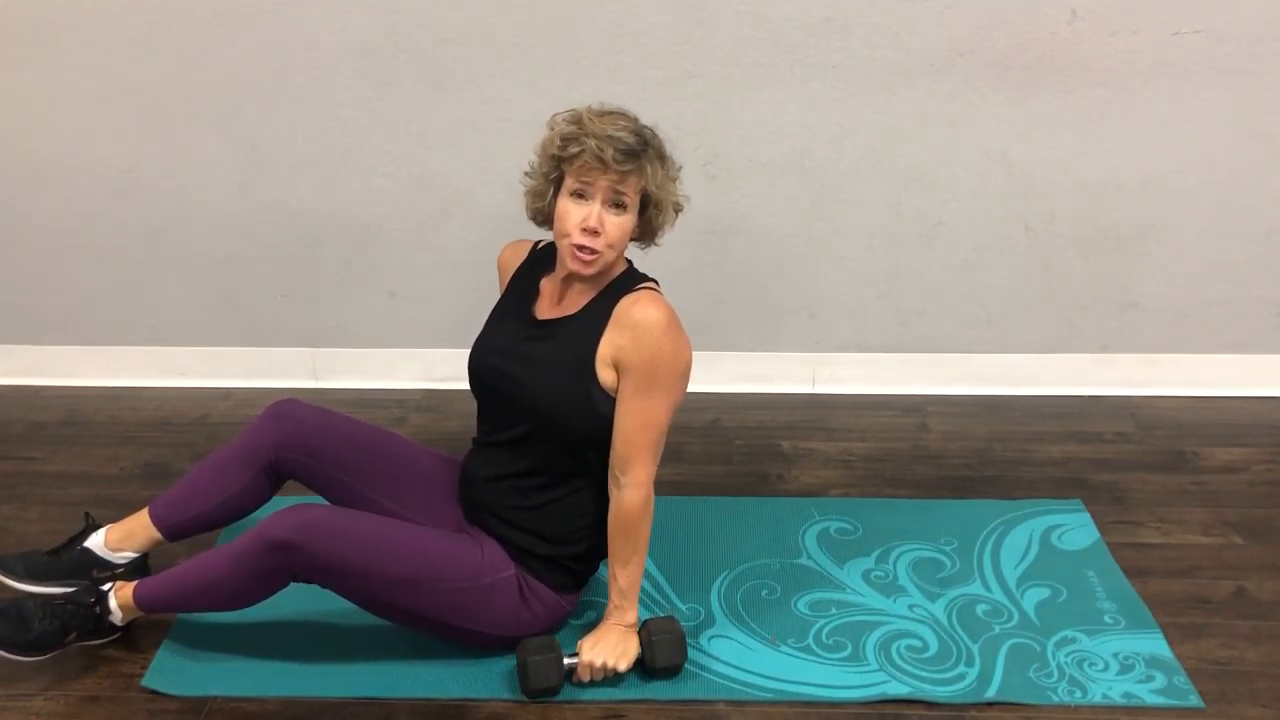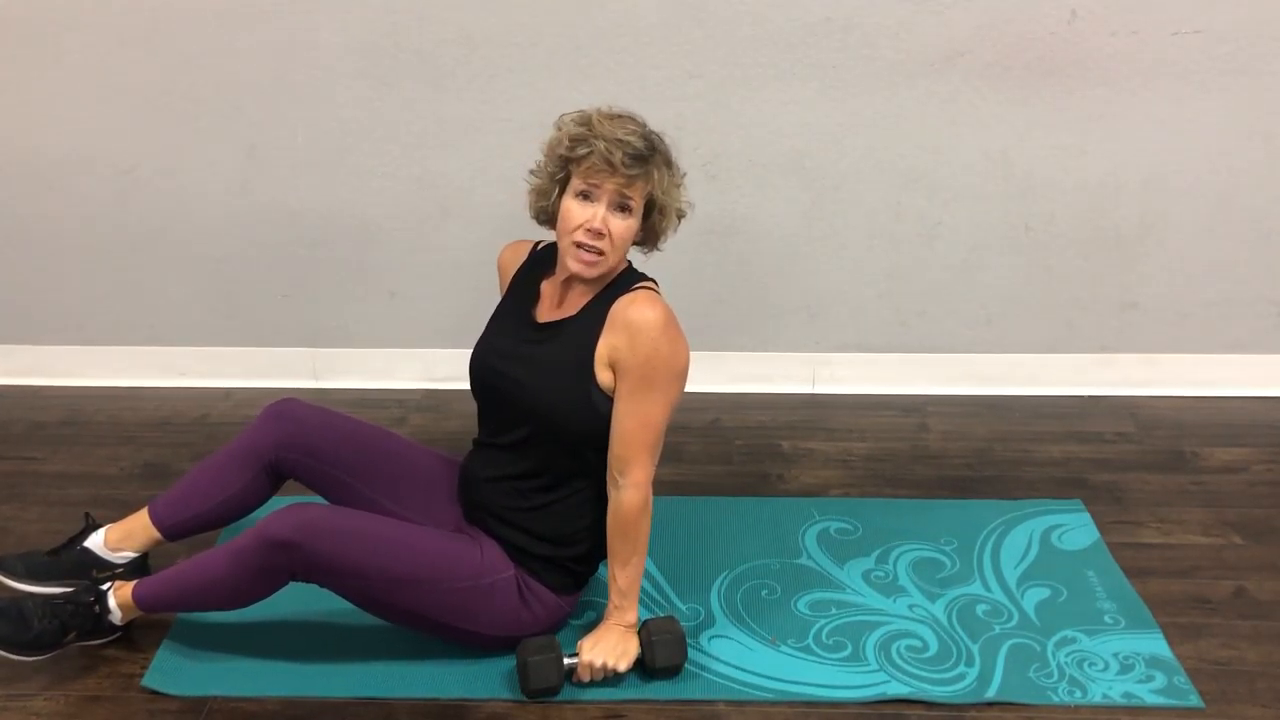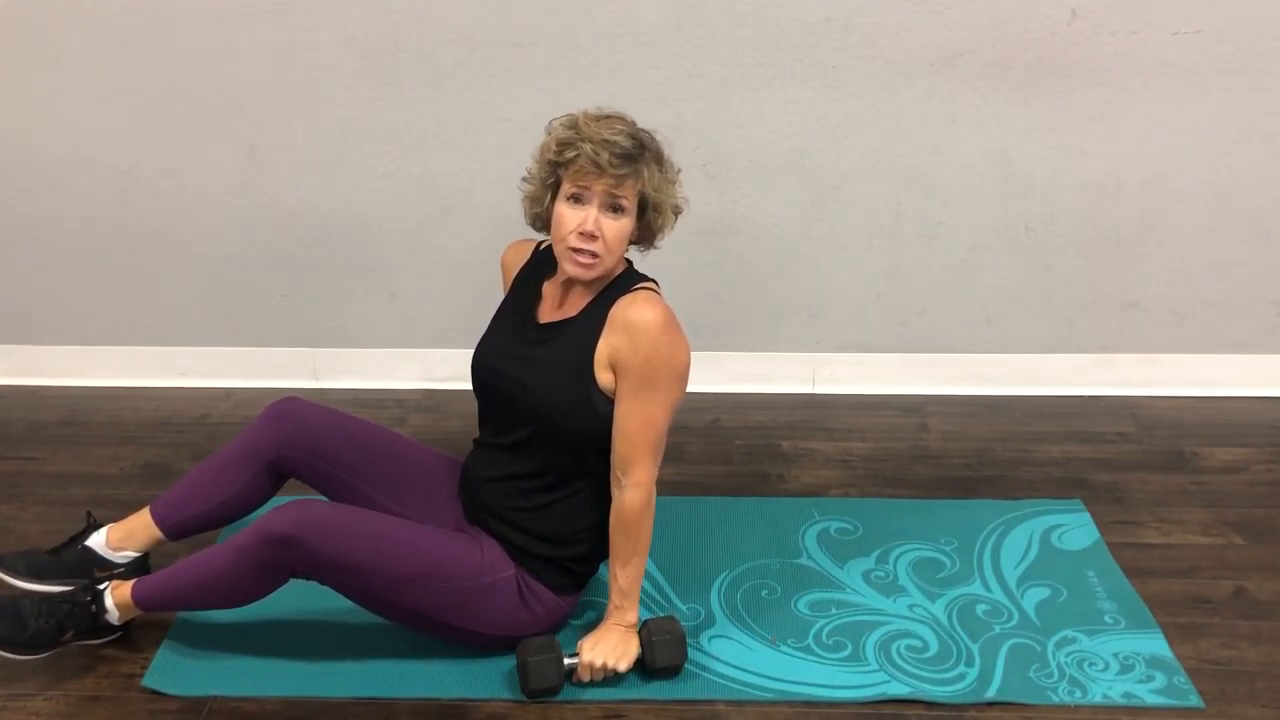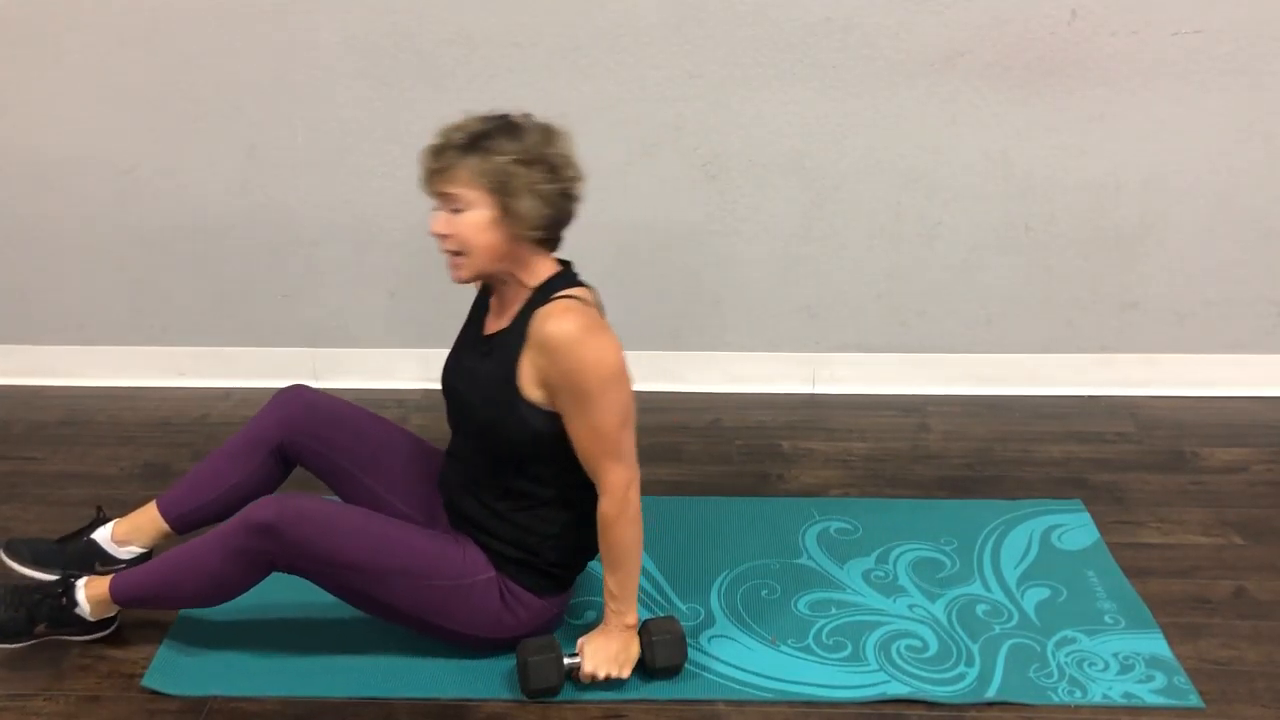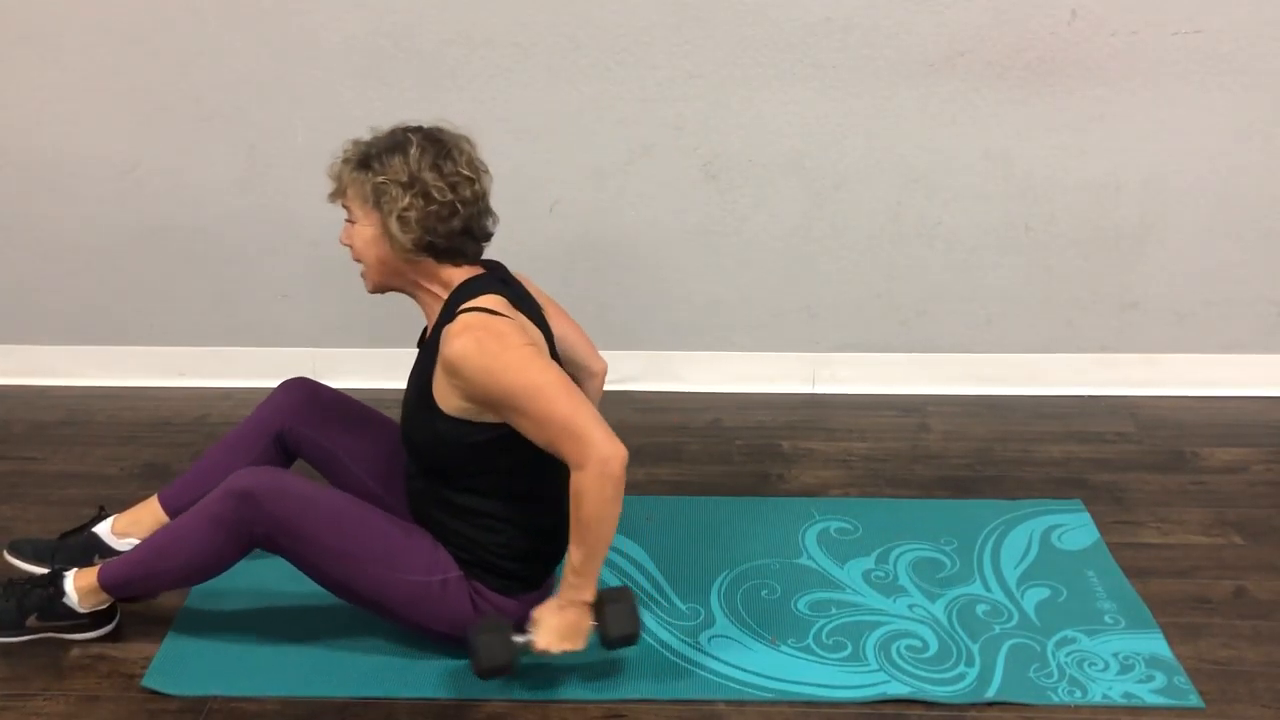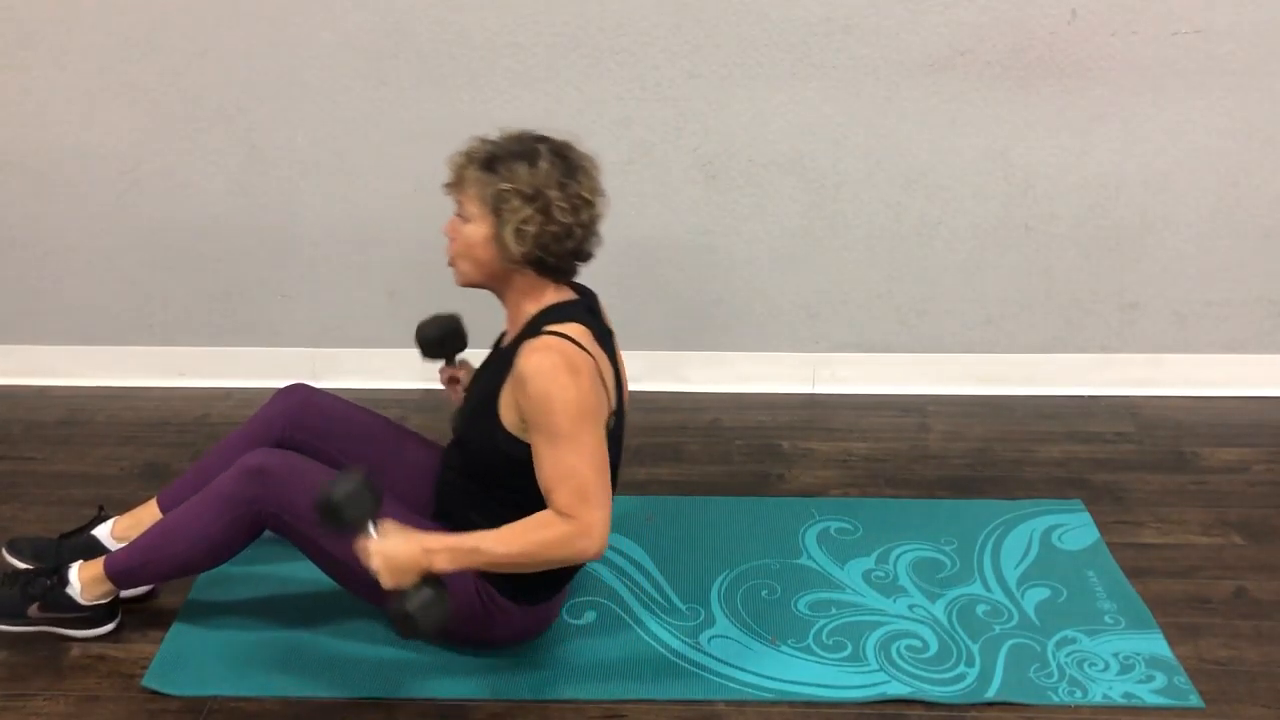
dt=0.4s
person 1, frame 1
left shoulder: (644, 323)
right shoulder: (520, 263)
left elbow: (632, 482)
left wrist: (621, 620)
left hip: (525, 578)
right hip: (470, 501)
left knee: (298, 535)
right knee: (286, 428)
left ankle: (112, 606)
right ankle: (110, 551)
person 1, frame 2
left shoulder: (640, 322)
right shoulder: (520, 264)
left elbow: (629, 483)
left wrist: (620, 619)
left hip: (524, 580)
right hip: (469, 502)
left knee: (297, 534)
right knee: (285, 428)
left ankle: (112, 605)
right ankle: (109, 551)
person 1, frame 3
left shoulder: (641, 322)
right shoulder: (524, 263)
left elbow: (635, 484)
left wrist: (621, 620)
left hip: (525, 580)
right hip: (474, 502)
left knee: (296, 531)
right knee: (287, 427)
left ankle: (109, 606)
right ankle: (111, 550)
person 1, frame 4
left shoulder: (562, 329)
right shoulder: (504, 282)
left elbow: (620, 481)
left wrist: (619, 624)
left hip: (508, 588)
right hip: (462, 512)
left knee: (275, 524)
right knee: (294, 413)
left ankle: (89, 602)
right ankle: (120, 544)
person 1, frame 5
left shoulder: (472, 337)
right shoulder: (489, 285)
left elbow: (604, 458)
right elbow: (590, 372)
left wrist: (574, 598)
right wrist: (527, 454)
left hip: (482, 590)
right hip: (452, 517)
left knee: (255, 496)
right knee: (296, 406)
left ankle: (82, 596)
right ankle: (119, 538)
person 1, frame 6
left shoulder: (552, 359)
right shoulder: (558, 304)
left elbow: (581, 529)
left wrist: (428, 553)
right wrist: (483, 389)
left hip: (497, 594)
right hip: (472, 513)
left knee: (265, 478)
right knee: (296, 409)
left ankle: (88, 589)
right ankle: (118, 538)
